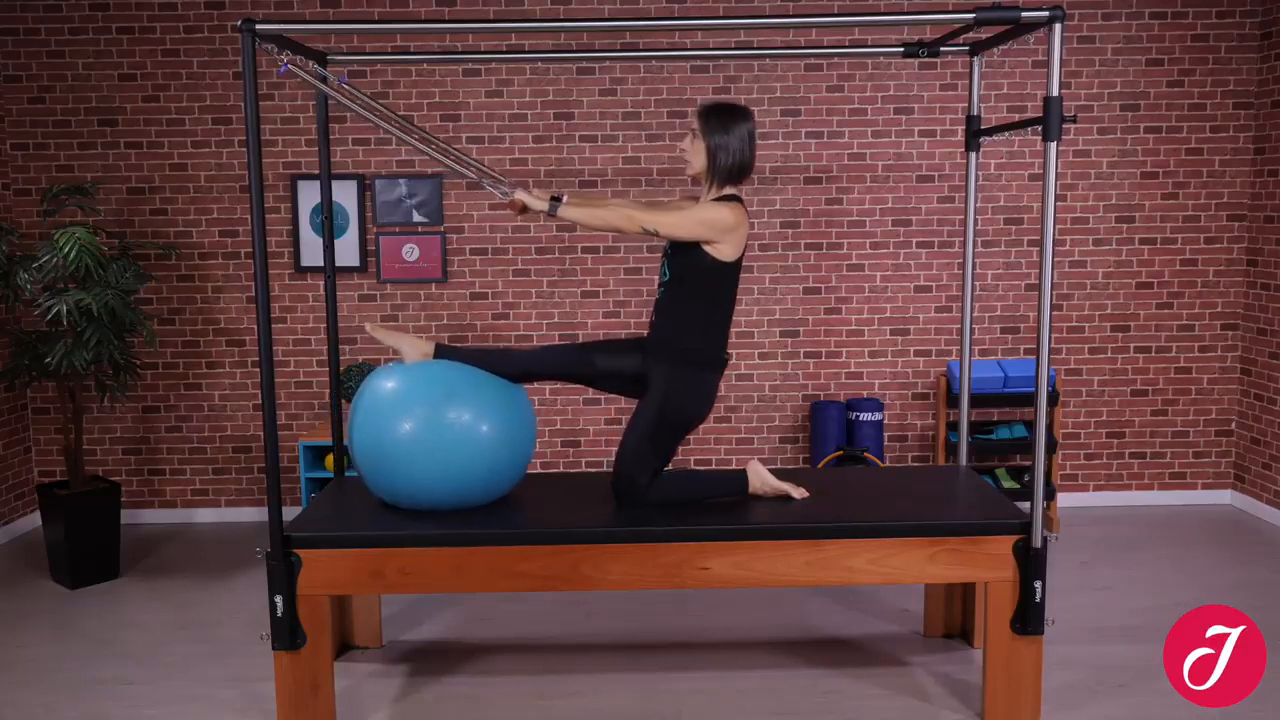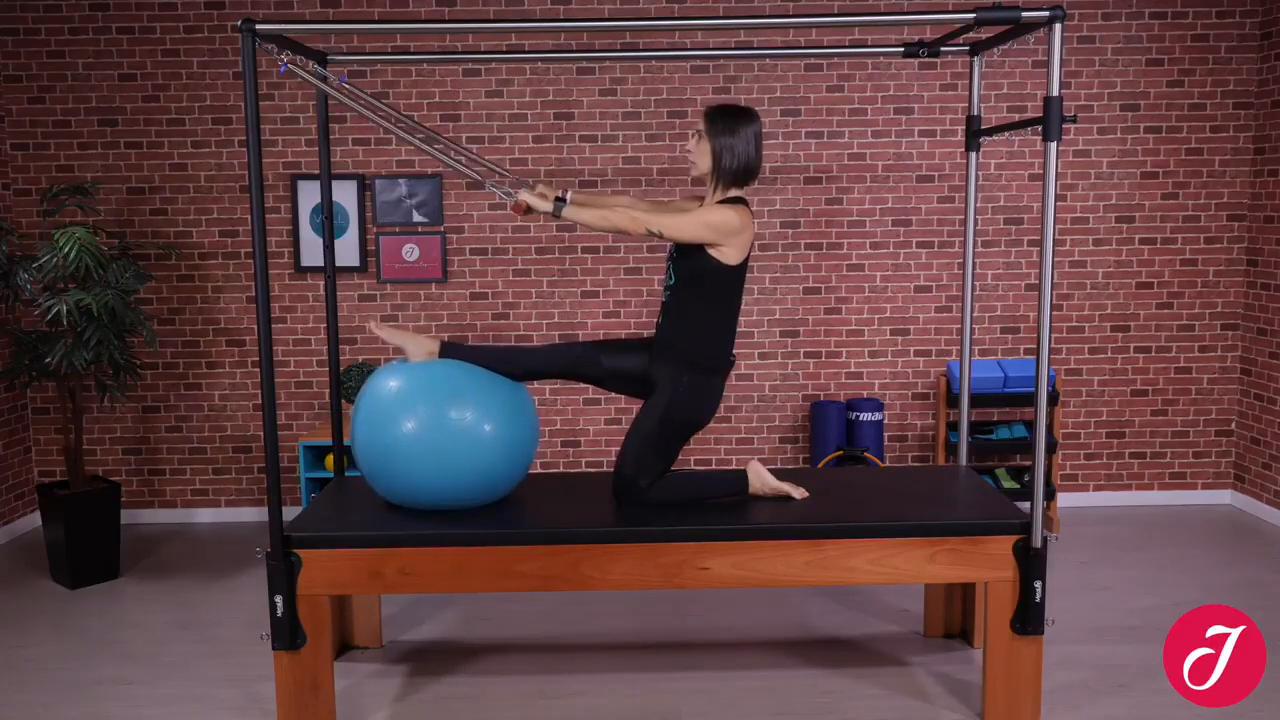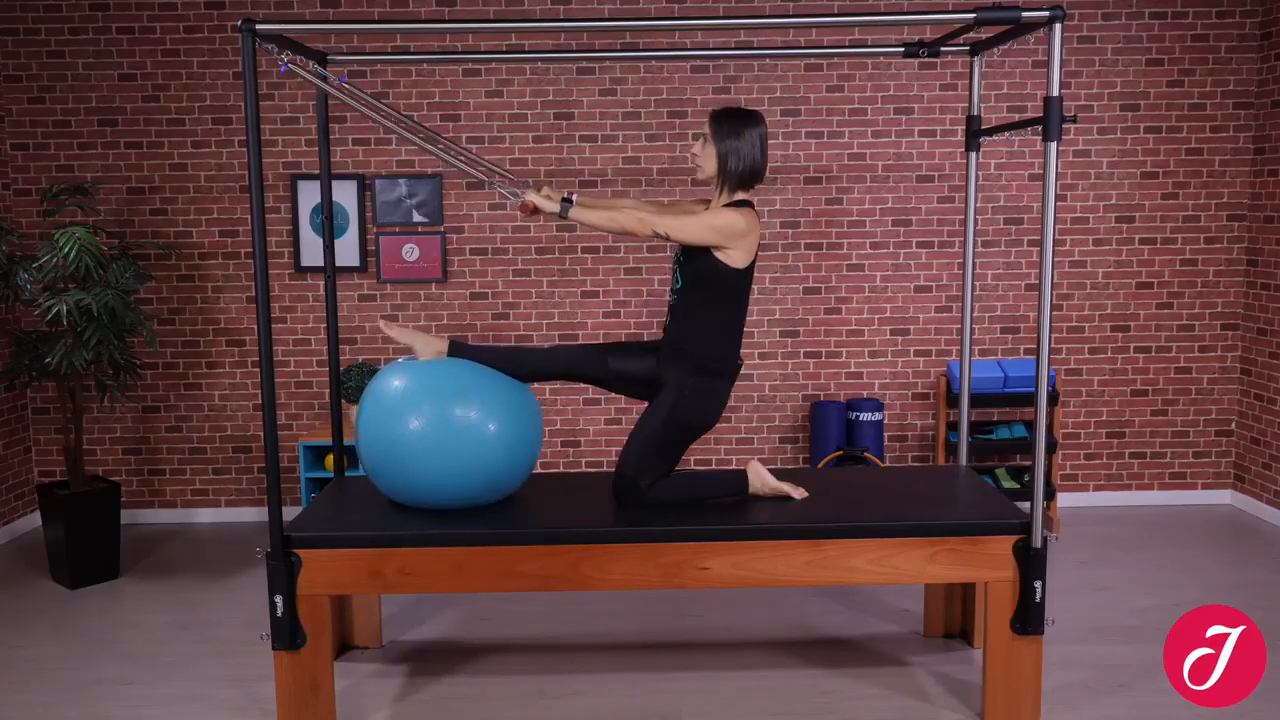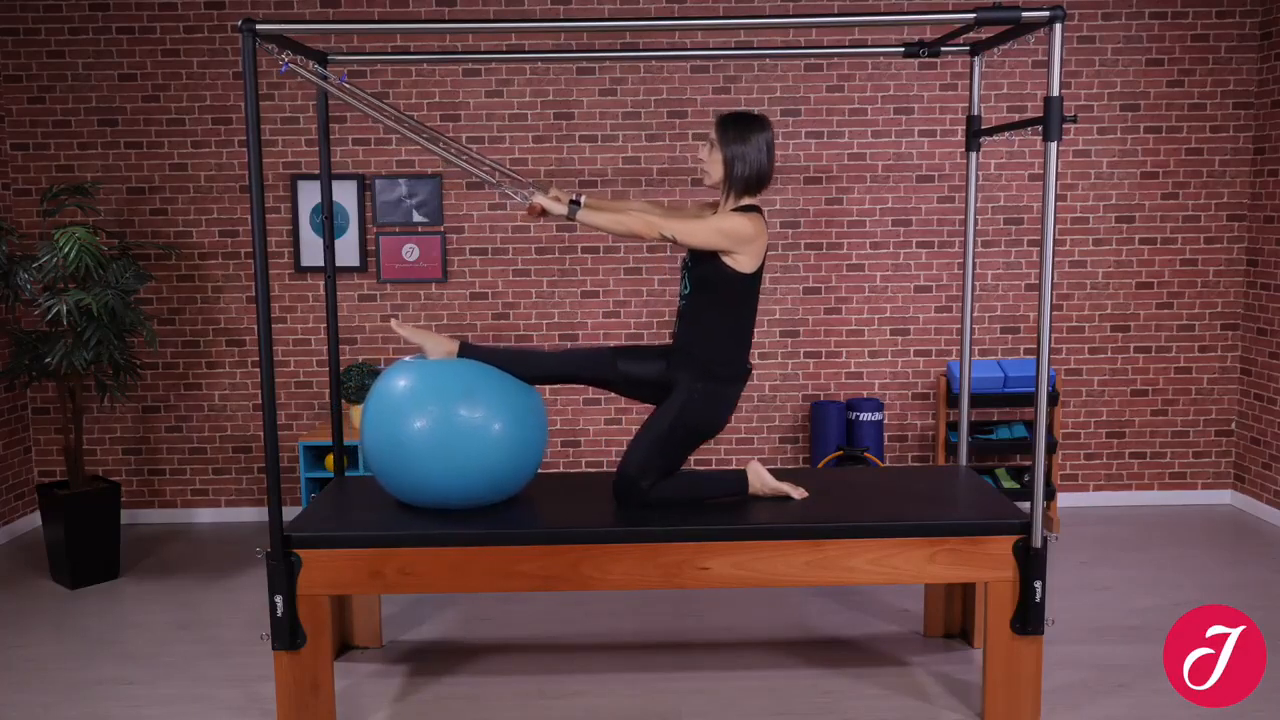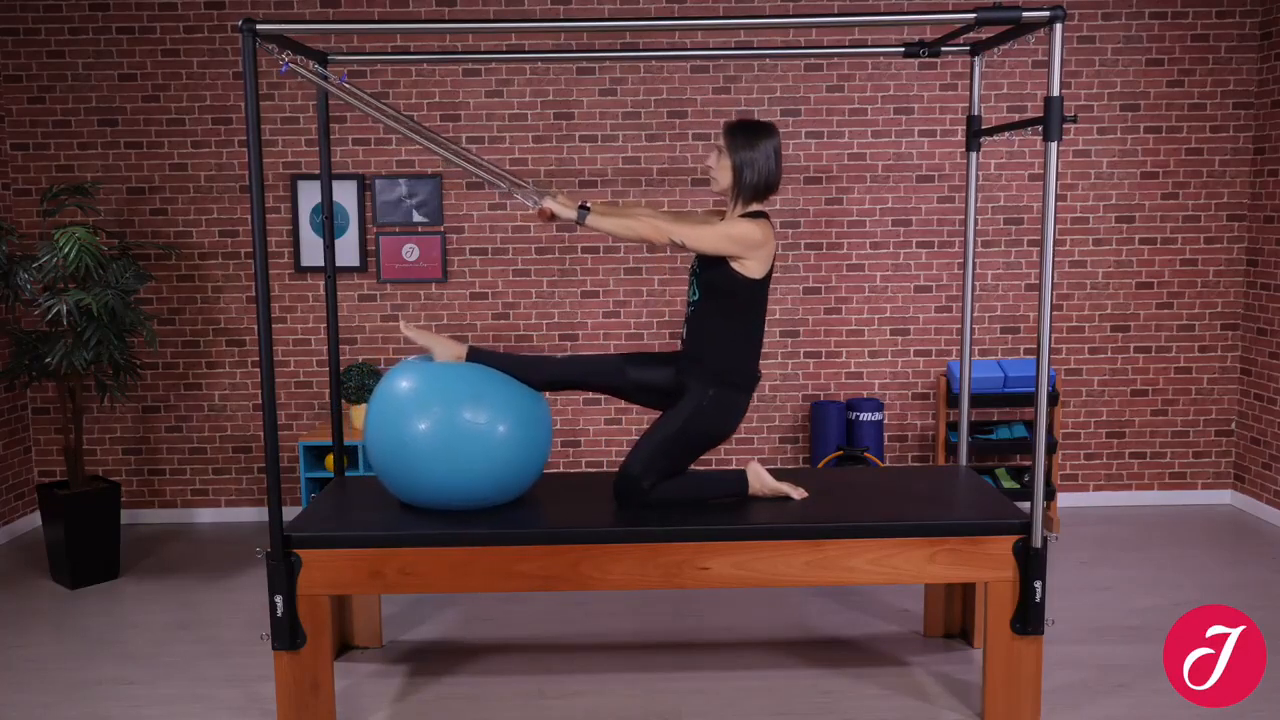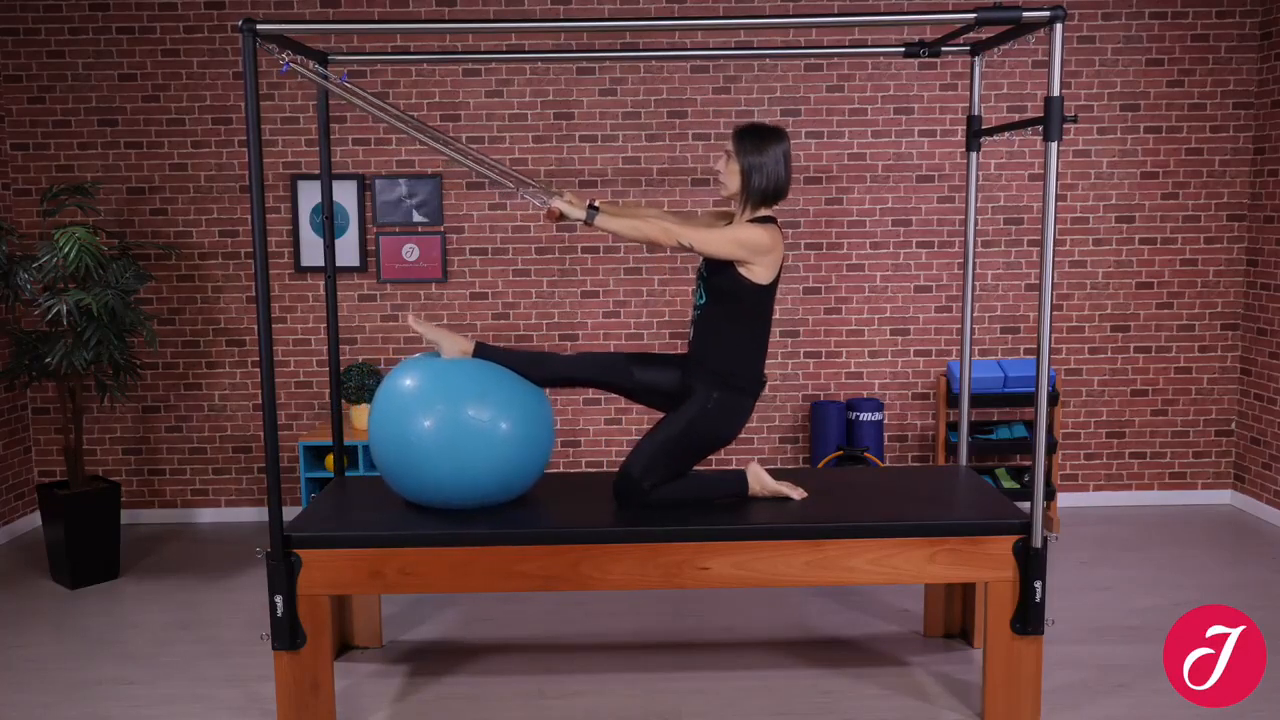
dt=0.3s
person 1, frame 1
left shoulder: (726, 216)
right shoulder: (702, 207)
left elbow: (629, 222)
right elbow: (631, 206)
left wrist: (548, 208)
right wrist: (558, 200)
left hip: (688, 373)
right hip: (660, 355)
left knee: (631, 487)
right knee: (556, 361)
left ankle: (749, 481)
right ankle: (431, 354)
person 1, frame 2
left shoulder: (731, 218)
right shoulder: (707, 208)
left elbow: (633, 223)
right elbow: (636, 205)
left wrist: (554, 209)
right wrist: (564, 197)
left hip: (693, 376)
right hip: (666, 356)
left knee: (631, 489)
right knee: (563, 360)
left ankle: (749, 482)
right ankle: (436, 352)
person 1, frame 3
left shoulder: (737, 221)
right shoulder: (714, 210)
left elbow: (640, 225)
right elbow: (643, 207)
left wrist: (561, 210)
right wrist: (569, 198)
left hip: (701, 379)
right hip: (673, 360)
left knee: (632, 488)
right knee: (568, 361)
left ankle: (749, 481)
right ankle: (445, 350)
person 1, frame 4
left shoulder: (745, 226)
right shoulder: (721, 214)
left elbow: (648, 228)
right elbow: (649, 210)
left wrist: (569, 212)
right wrist: (578, 200)
left hip: (710, 383)
right hip: (682, 364)
left knee: (632, 489)
right knee: (575, 364)
left ankle: (748, 482)
right ankle: (455, 351)
person 1, frame 5
left shoulder: (753, 233)
right shoulder: (727, 221)
left elbow: (657, 233)
right elbow: (658, 218)
left wrist: (578, 217)
right wrist: (583, 207)
left hip: (719, 391)
right hip: (690, 371)
left knee: (633, 488)
right knee: (579, 371)
left ankle: (749, 482)
right ankle: (462, 355)
person 1, frame 6
left shoulder: (761, 238)
right shoulder: (734, 223)
left elbow: (665, 235)
right elbow: (665, 219)
left wrist: (586, 216)
right wrist: (590, 207)
left hip: (724, 394)
right hip: (697, 373)
left knee: (632, 489)
right knee: (586, 368)
left ankle: (748, 483)
right ankle: (469, 351)
